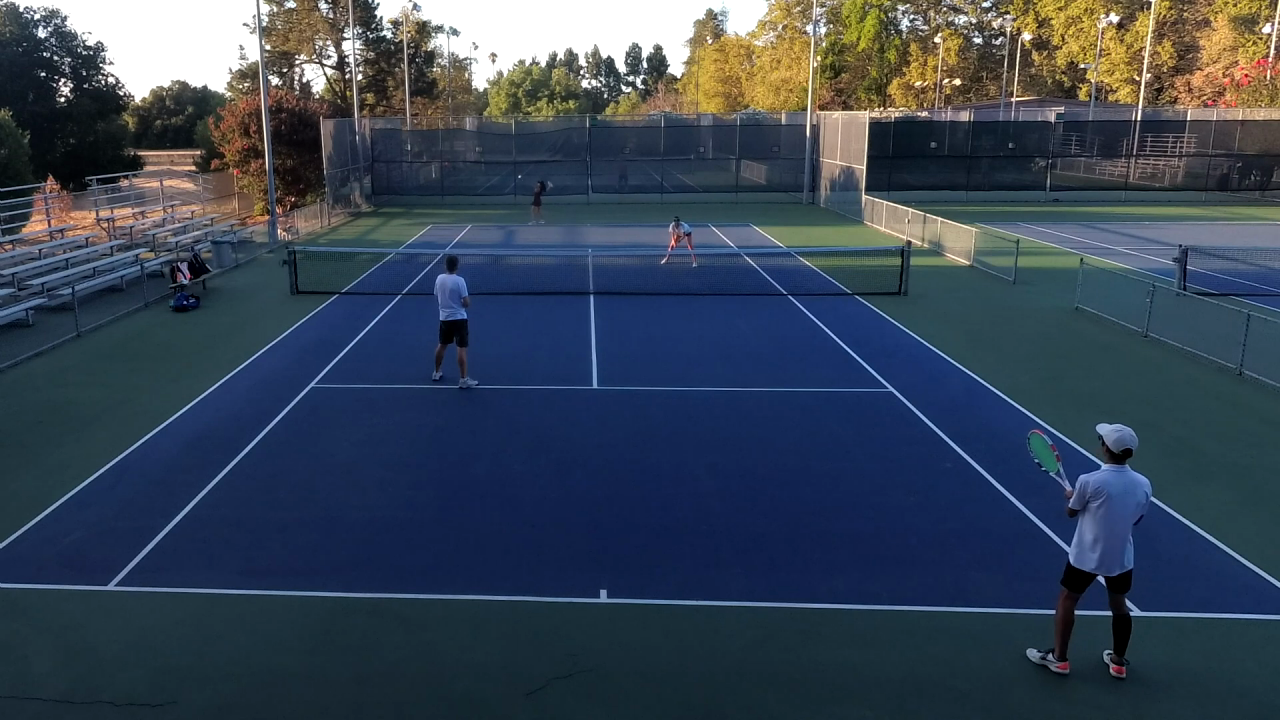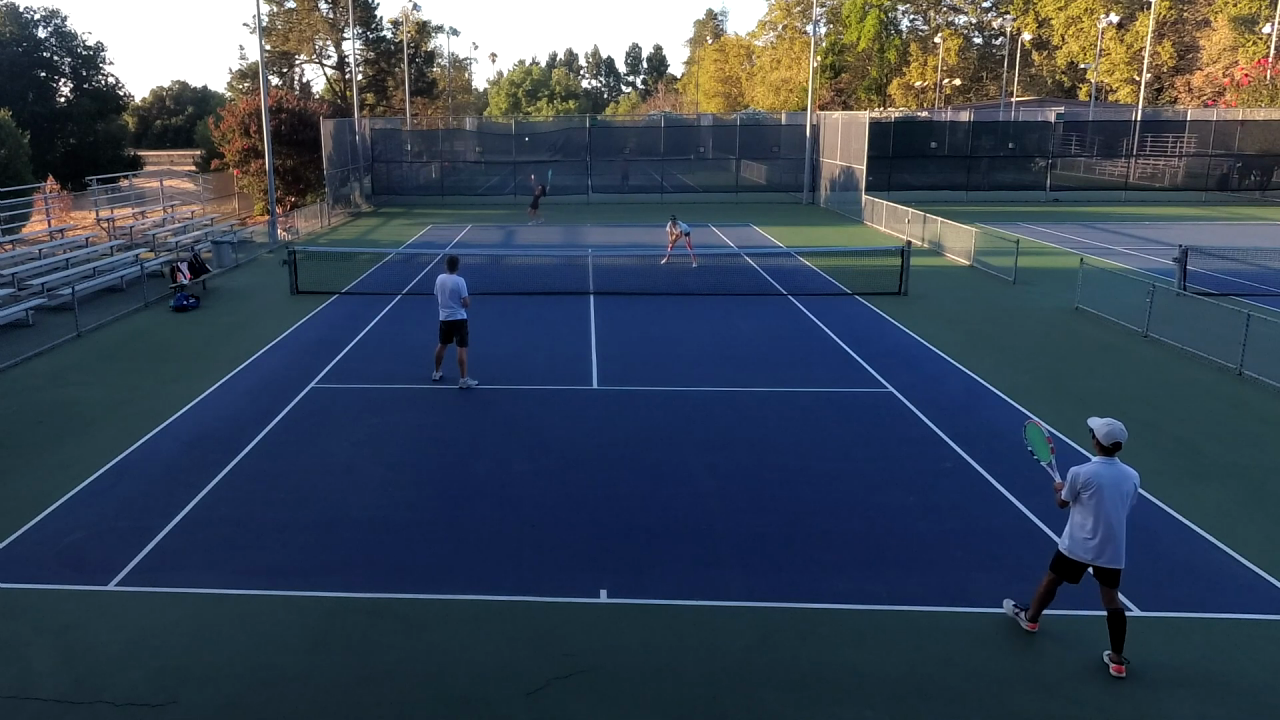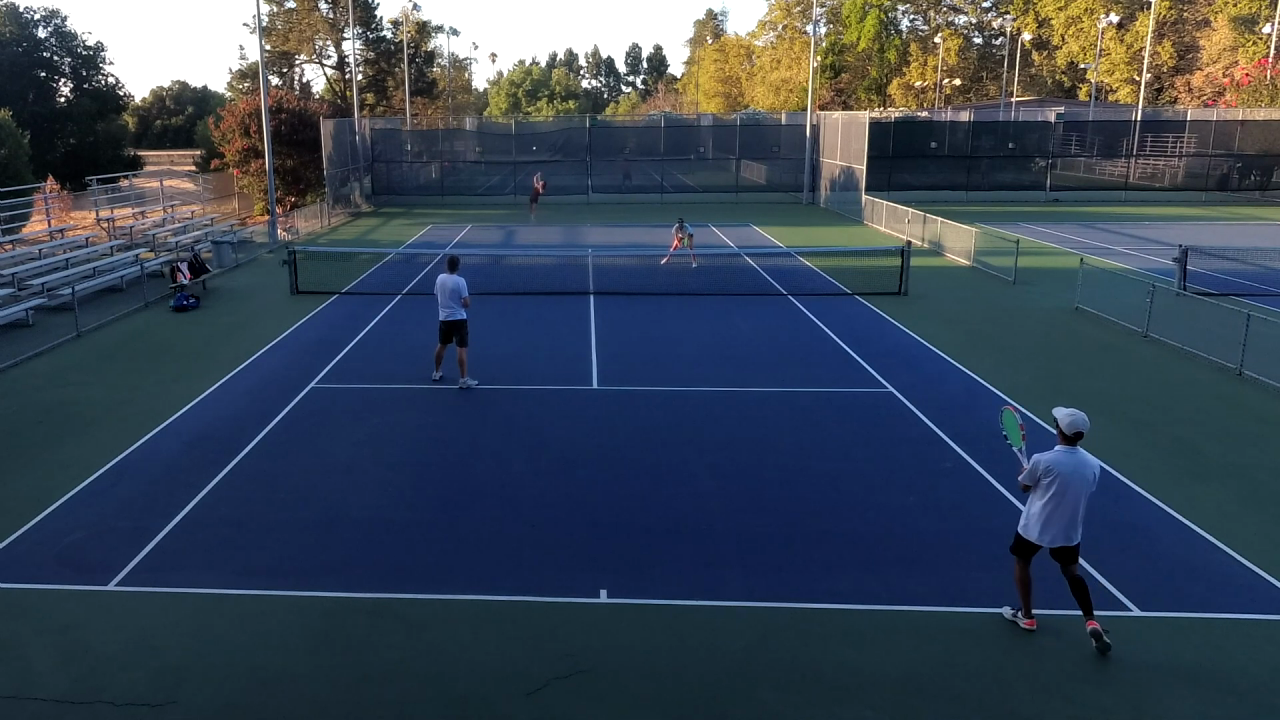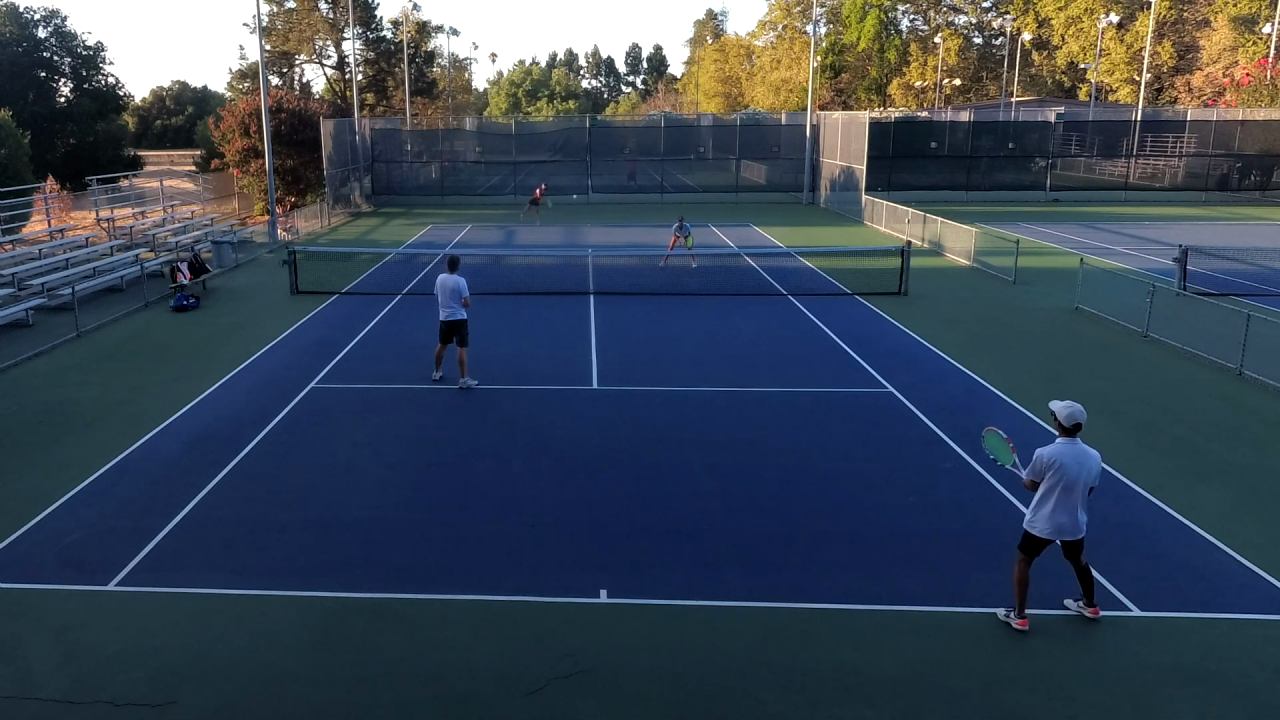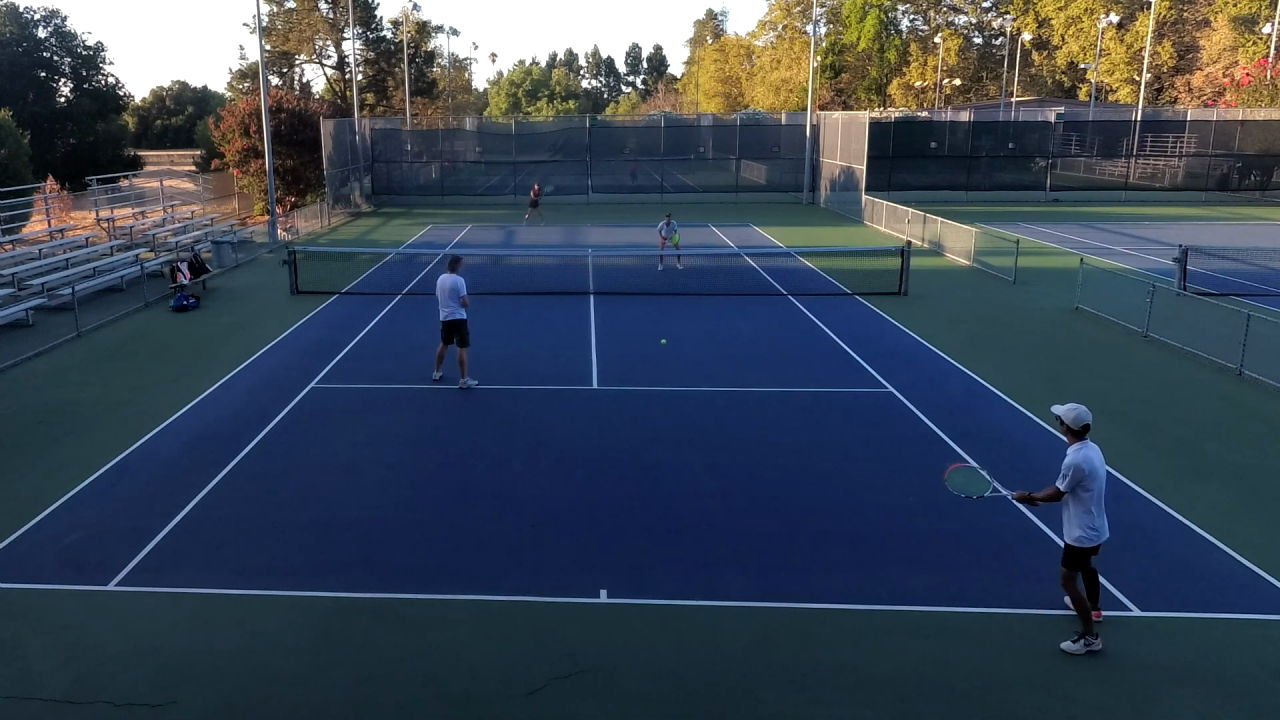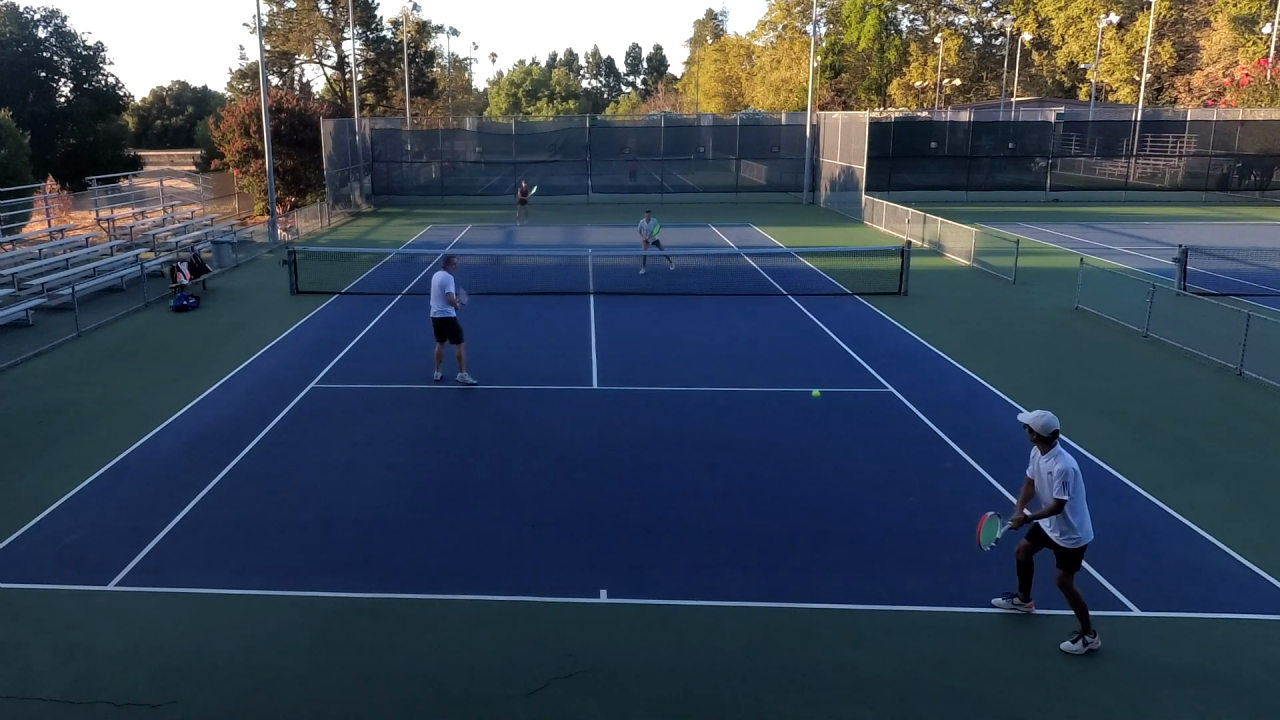
dt=0.4s
person 1, frame 1
left shoulder: (1089, 481)
right shoulder: (1143, 484)
left elbow: (1071, 512)
right elbow: (1136, 519)
left wrist: (1070, 497)
left hip: (1087, 555)
right hip: (1122, 557)
left knee: (1067, 601)
right knee: (1119, 604)
left ankle: (1059, 657)
right ankle: (1118, 661)
person 1, frame 2
left shoulder: (1080, 473)
right shoulder: (1132, 477)
left elbow: (1063, 503)
left wrist: (1060, 489)
left hip: (1078, 546)
right hip: (1113, 549)
left knee: (1051, 582)
right knee: (1112, 599)
left ankle: (1030, 618)
right ankle: (1117, 659)
person 1, frame 3
left shoulder: (1042, 460)
right shoulder: (1092, 465)
left elbow: (1024, 487)
right elbow: (1084, 492)
left wrist: (1027, 473)
left hip: (1035, 527)
right hip: (1070, 531)
left knee: (1022, 563)
right knee: (1071, 571)
left ankle: (1026, 615)
right ankle: (1092, 623)
person 1, frame 4
left shoulder: (1044, 454)
right shoulder: (1094, 457)
left elbow: (1032, 486)
right elbow: (1088, 491)
left wrist: (1027, 482)
left hip: (1042, 523)
right hip: (1075, 524)
left knee: (1022, 562)
right knee: (1078, 560)
left ankle: (1019, 615)
right ankle: (1090, 605)
person 1, frame 5
left shoulder: (1075, 461)
right shoulder: (1091, 450)
left elbow: (1056, 494)
left wrist: (1028, 496)
right wrist: (1035, 495)
left hip: (1081, 532)
right hip: (1094, 527)
left knee: (1067, 580)
right knee: (1086, 564)
left ankle: (1090, 636)
right ankle: (1093, 608)
person 1, frame 6
left shoulder: (1064, 467)
right shoulder: (1037, 453)
left elbow: (1057, 507)
right elbow: (1030, 484)
left wrist: (1025, 518)
right wrist: (1018, 510)
left hip: (1071, 532)
right hip: (1050, 524)
left knee: (1064, 582)
right knee: (1022, 551)
left ankle: (1088, 635)
right ankle: (1023, 599)
